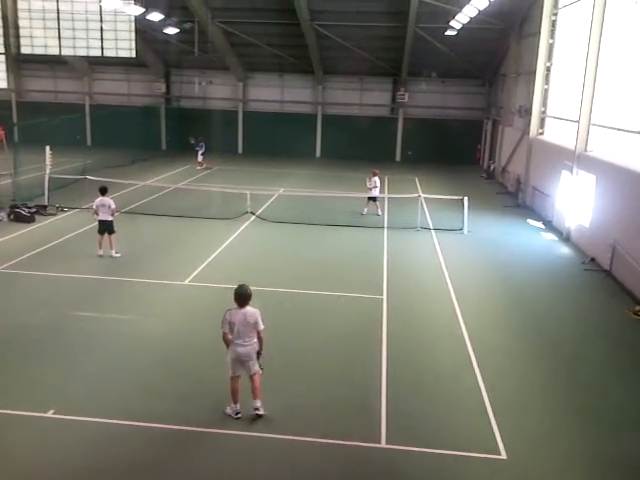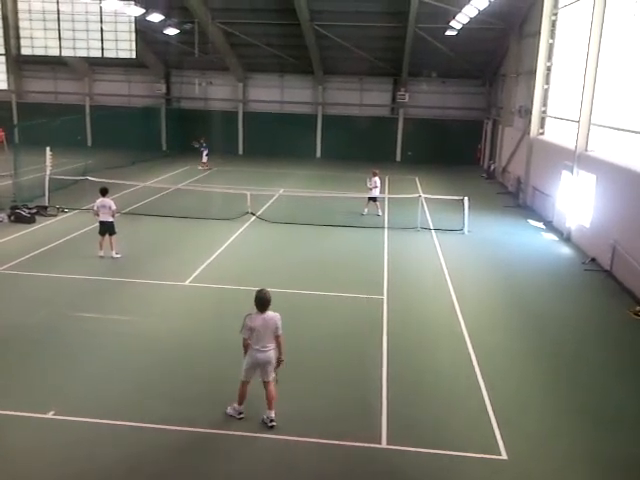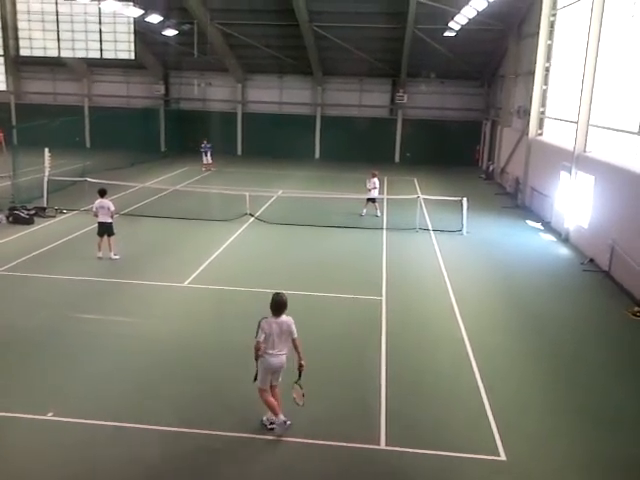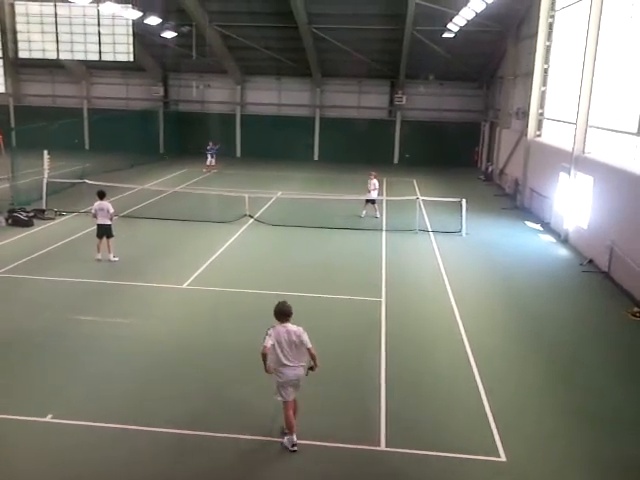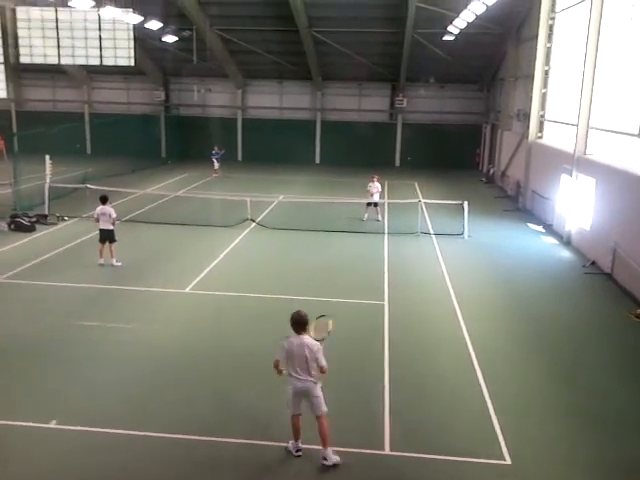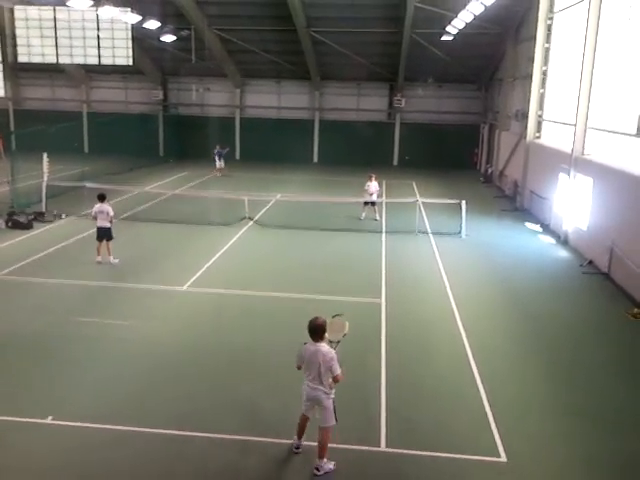
dt=0.4s
person 1, frame 1
left shoulder: (229, 314)
right shoulder: (255, 313)
left elbow: (225, 337)
right elbow: (260, 335)
left wrist: (230, 347)
right wrist: (260, 349)
left hip: (235, 350)
right hip: (250, 350)
left knee: (234, 378)
right knee: (255, 376)
left ankle: (235, 409)
right ankle: (257, 406)
person 1, frame 2
left shoulder: (250, 319)
right shoulder: (276, 317)
left elbow: (245, 342)
right elbow: (278, 339)
left wrist: (246, 354)
right wrist: (280, 355)
left hip: (253, 355)
right hip: (269, 355)
left knee: (244, 382)
right knee: (269, 384)
left ankle: (238, 409)
right ankle: (271, 416)
person 1, frame 3
left shoulder: (265, 323)
right shoulder: (289, 321)
left elbow: (258, 346)
right elbow: (295, 342)
left wrist: (256, 356)
right wrist: (300, 359)
left hip: (267, 360)
right hip: (281, 359)
left knee: (264, 392)
right knee: (274, 387)
left ankle: (280, 418)
right ankle: (271, 418)
person 1, frame 4
left shoulder: (273, 332)
right shoulder: (299, 331)
left elbow: (264, 351)
right elbow: (312, 352)
left wrist: (266, 365)
right wrist: (315, 364)
left hip: (283, 373)
right hip: (299, 371)
left knee: (288, 406)
right knee: (293, 399)
left ankle: (292, 440)
right ankle: (289, 427)
person 1, frame 5
left shoulder: (287, 343)
right shoulder: (315, 345)
left elbow: (276, 364)
right elbow: (323, 370)
left wrist: (279, 370)
right wrist: (317, 366)
left hip: (294, 384)
right hip: (311, 384)
left knee: (295, 416)
right knee: (321, 418)
left ankle: (296, 446)
right ankle: (327, 455)
person 1, frame 6
left shoulder: (305, 349)
right shoulder: (329, 353)
left elbow: (299, 367)
right elbow: (337, 379)
right wrist: (338, 373)
left hip: (308, 390)
right hip: (324, 394)
left knee: (304, 416)
right knee: (325, 429)
left ankle: (297, 443)
right ankle: (320, 464)
